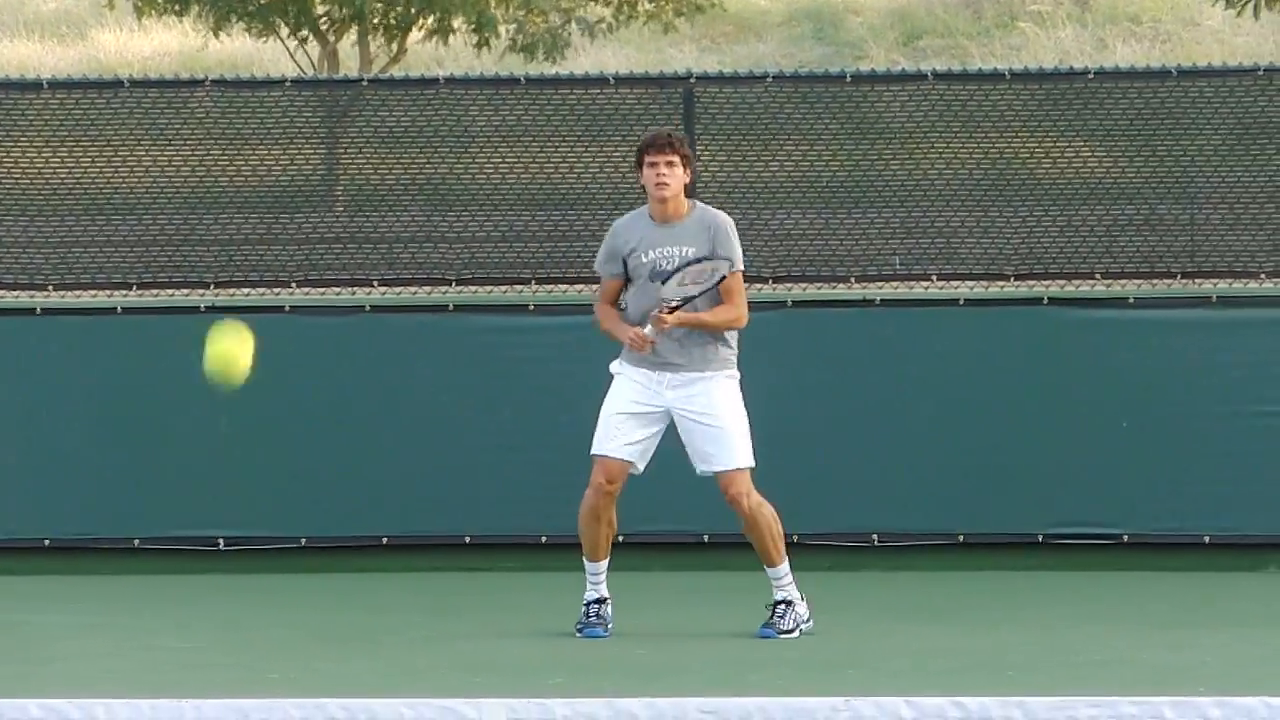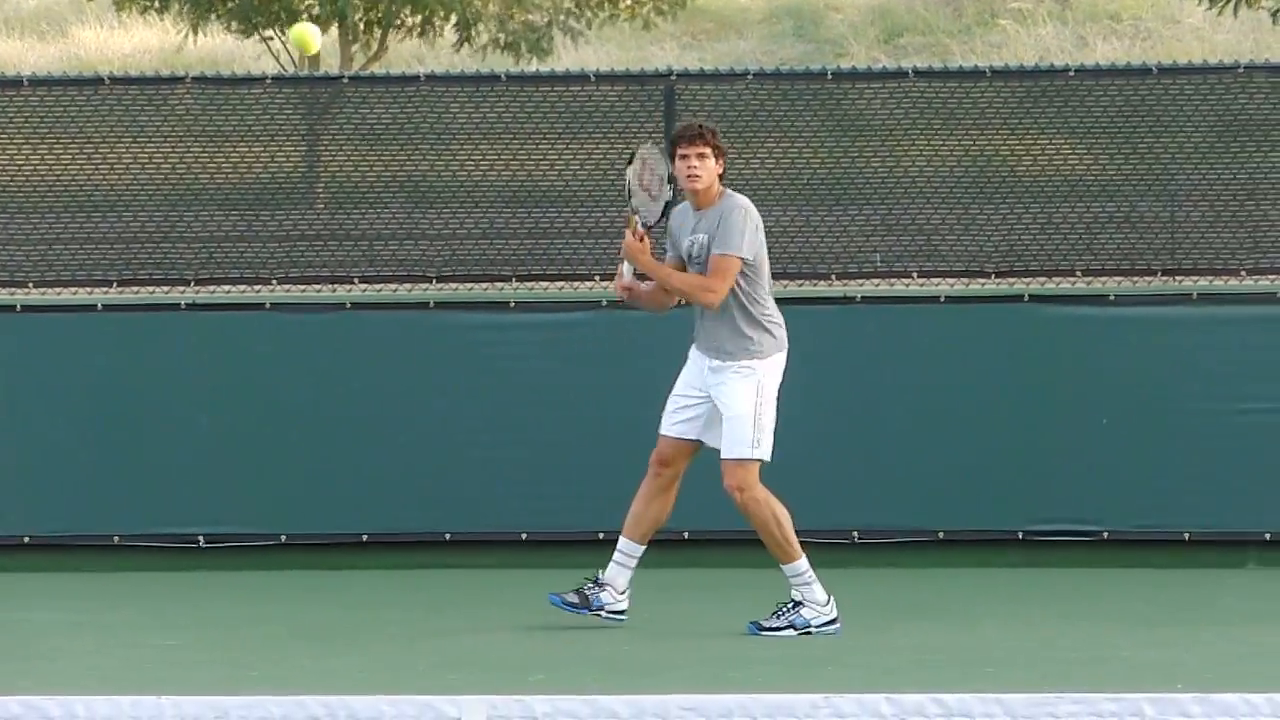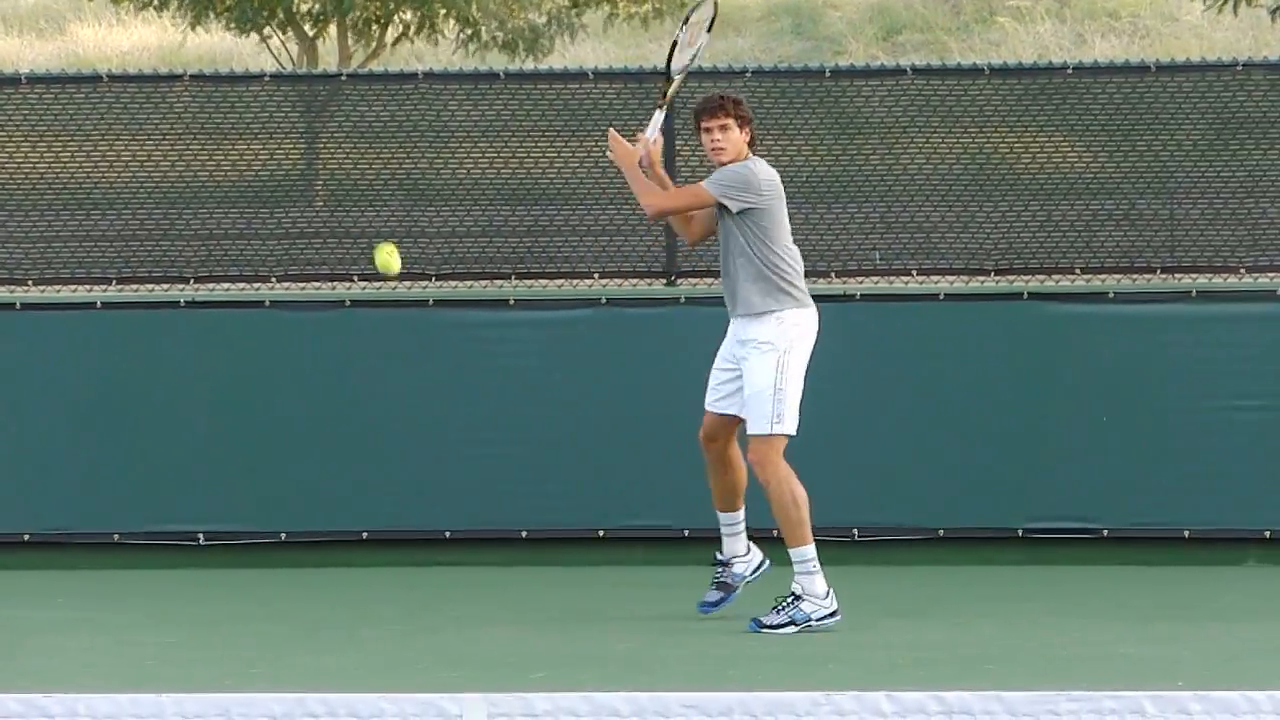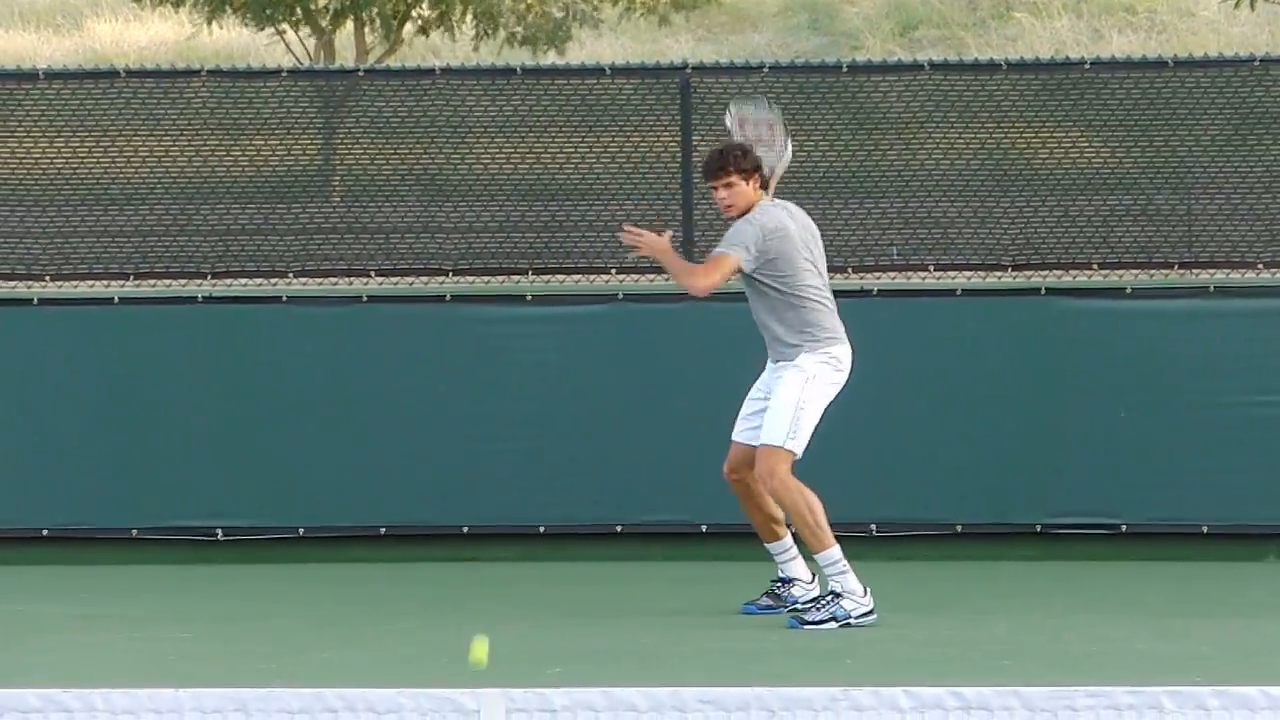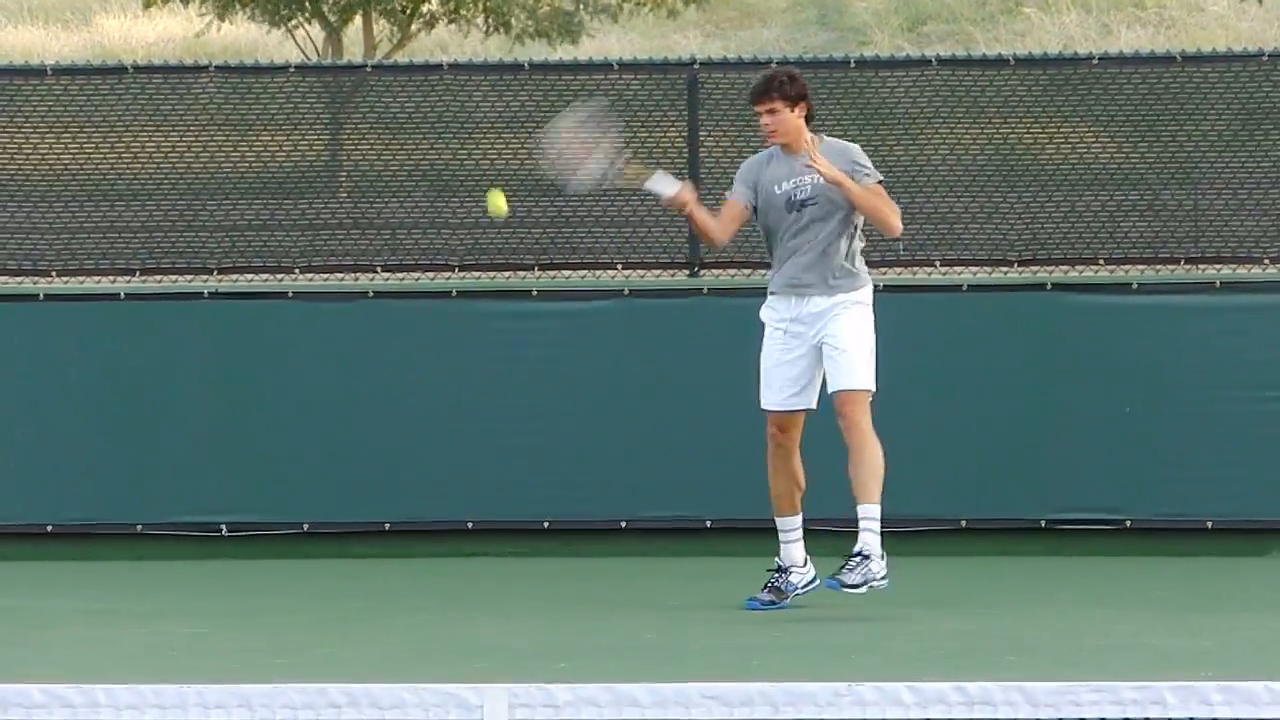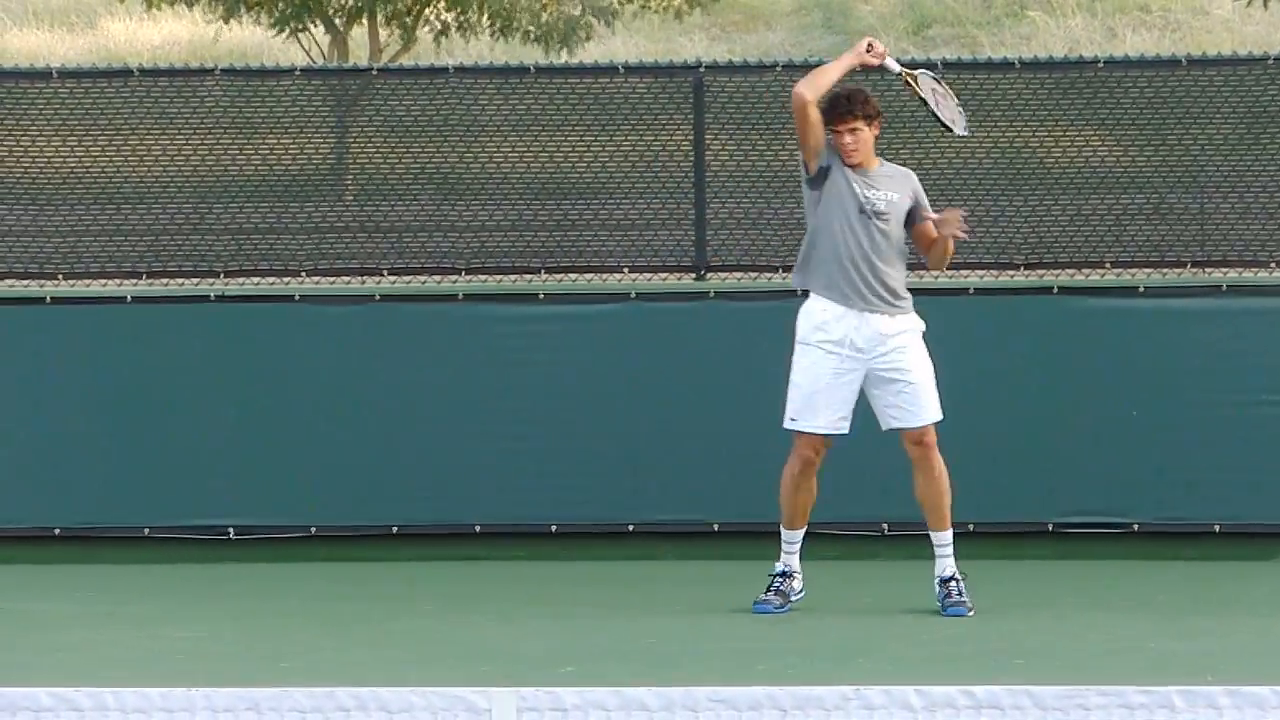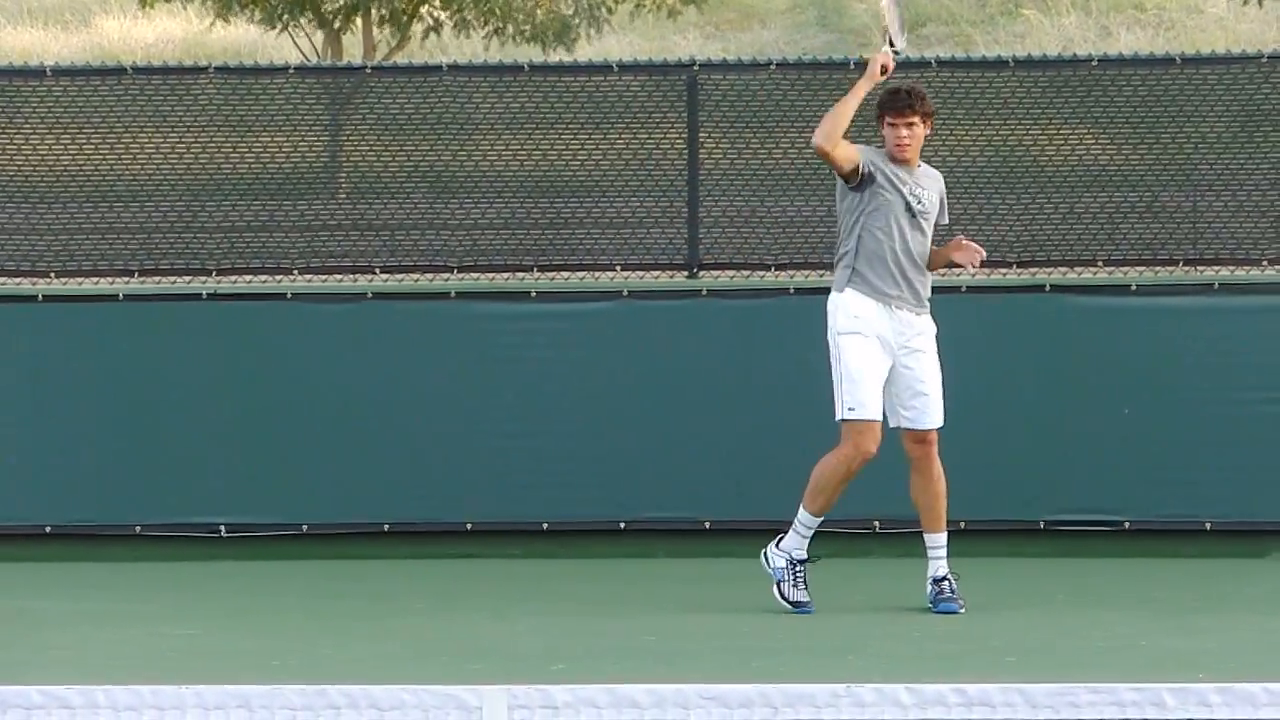
dt=0.3s
person 1, frame 1
left shoulder: (716, 226)
right shoulder: (624, 231)
left elbow: (736, 315)
right elbow: (604, 306)
left wrist: (684, 320)
right wrist: (626, 333)
left hip: (708, 377)
right hip: (640, 377)
left knee: (739, 493)
right knee: (603, 485)
left ankle: (788, 596)
right ankle: (596, 596)
person 1, frame 2
left shoulder: (738, 214)
right shoulder: (680, 217)
left elbow: (710, 293)
right elbow: (666, 291)
left wrist: (648, 263)
right wrist: (635, 289)
left hip: (751, 362)
right hip: (706, 359)
left knee: (741, 485)
right knee: (663, 465)
left ankle: (813, 602)
right ankle: (611, 587)
person 1, frame 3
left shoulder: (749, 174)
right shoulder: (733, 177)
left elbow: (658, 207)
right elbow: (692, 232)
left wrist: (629, 164)
right wrist: (658, 170)
left hip: (780, 327)
right hip: (748, 327)
left knee: (764, 458)
right knee: (714, 437)
left ankle: (815, 593)
right ankle: (737, 556)
person 1, frame 4
left shoulder: (755, 226)
right shoulder: (787, 214)
left elbow: (700, 284)
left wrist: (661, 250)
left hip: (813, 359)
right hip: (788, 362)
left knee: (772, 472)
right knee: (737, 471)
left ankle: (850, 593)
right ankle: (797, 579)
person 1, frame 5
left shoulder: (844, 154)
right shoulder: (756, 169)
left elbow: (891, 225)
right elbow: (720, 235)
left wrist: (840, 181)
right wrist: (689, 207)
left hip: (843, 302)
right hip: (786, 309)
left knee: (853, 413)
right knee: (780, 435)
left ankle: (868, 549)
right ankle: (792, 564)
person 1, frame 6
left shoulder: (903, 181)
right shoulder: (821, 166)
left elbow: (934, 257)
right elbow: (802, 99)
left wrist: (945, 230)
right wrist: (854, 58)
left hip: (893, 327)
right hip: (828, 326)
left knee: (923, 444)
right knee: (806, 451)
left ankle: (948, 572)
right ankle: (788, 570)
person 1, frame 7
left shoulder: (933, 180)
right shoulder: (866, 163)
right elbow: (824, 141)
left wrist: (952, 252)
right wrist: (867, 80)
left hip: (914, 321)
right hip: (859, 314)
left knee: (923, 446)
right knee: (860, 441)
left ankle: (939, 572)
right ankle: (789, 549)
